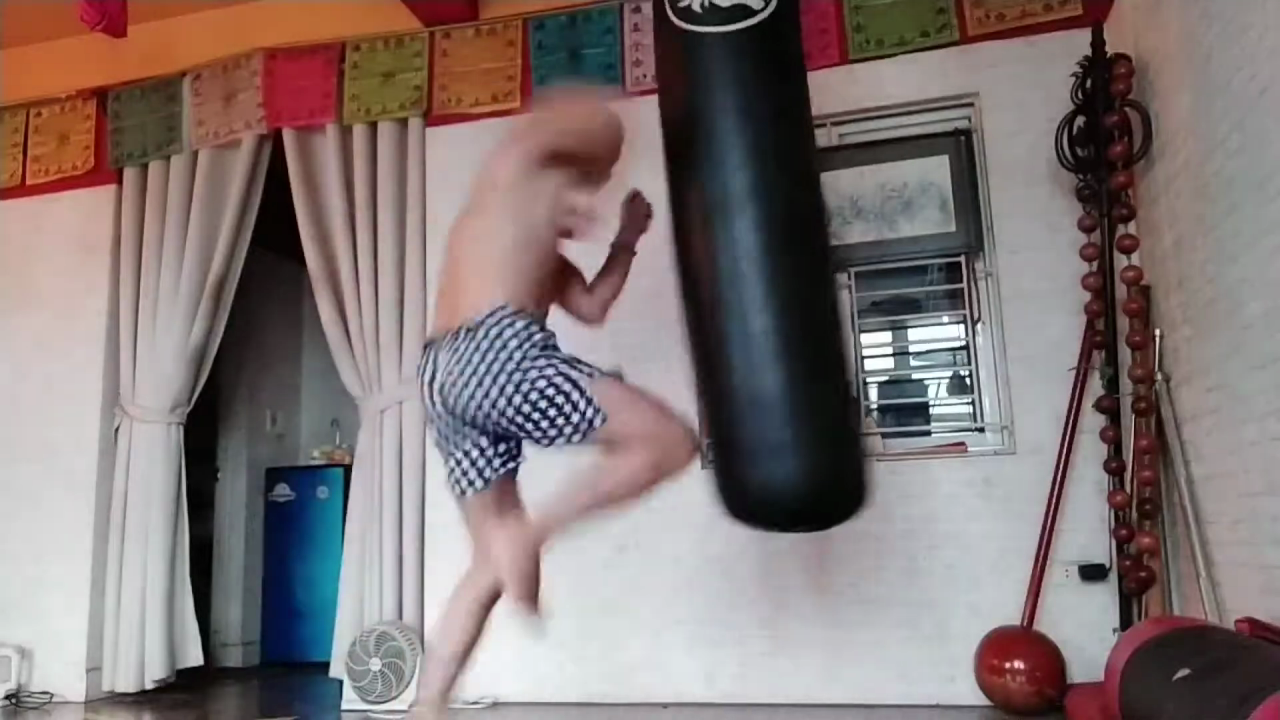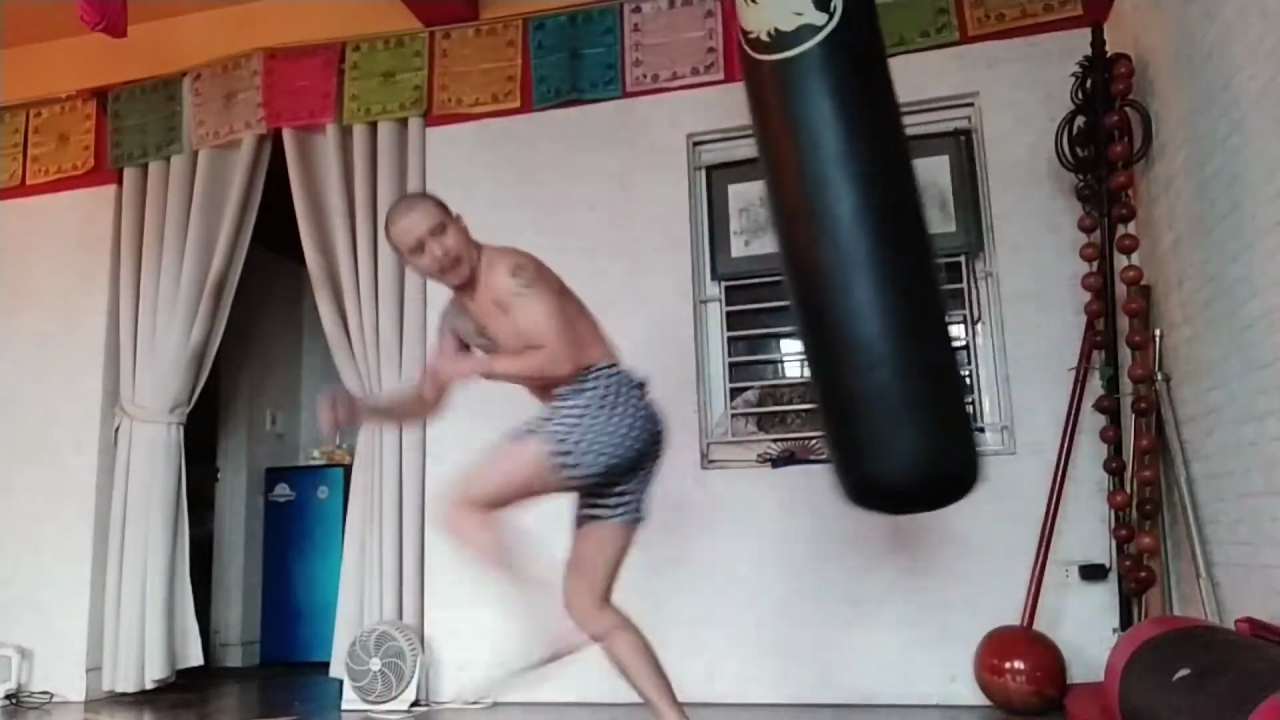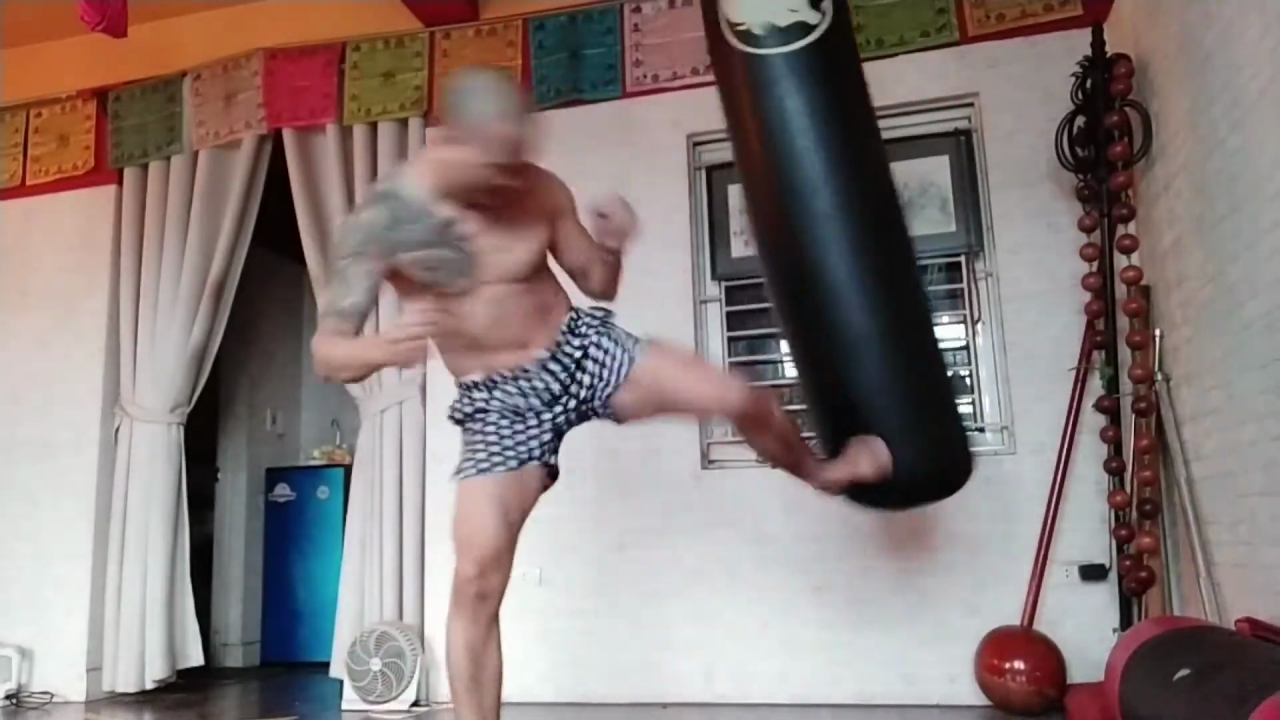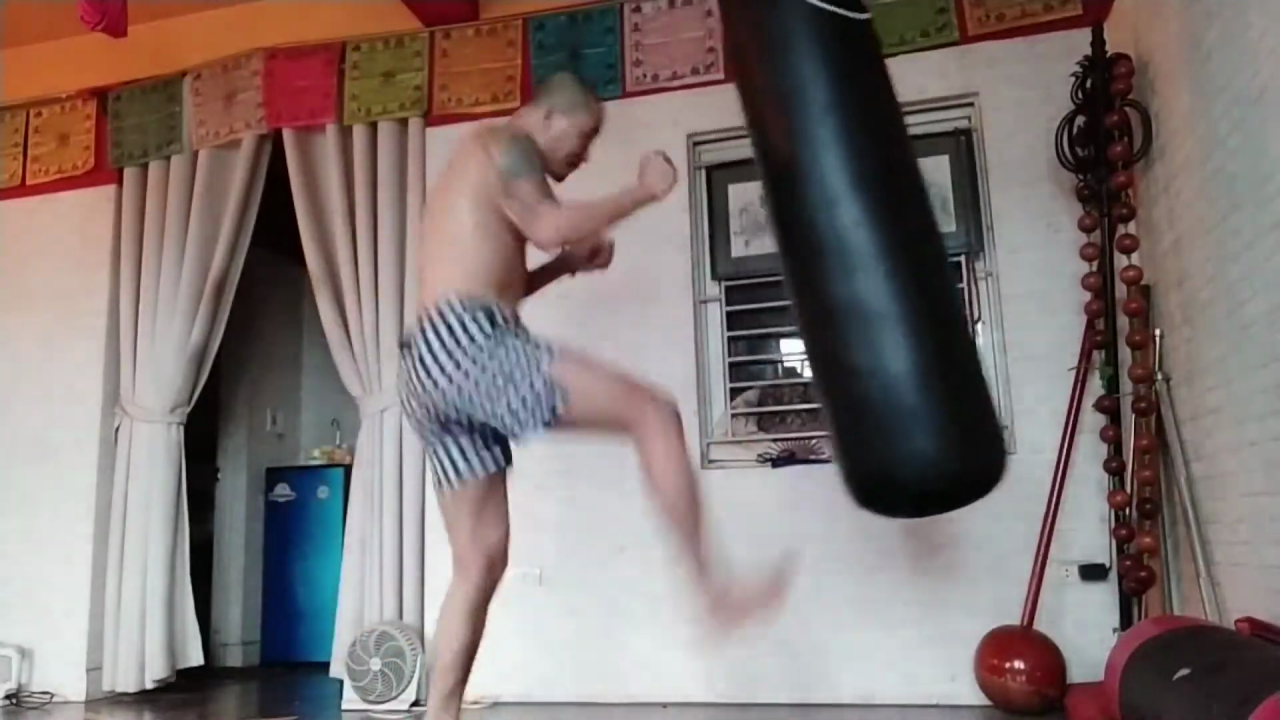
dt=1s
person 1, frame 1
right shoulder: (528, 158)
left elbow: (591, 309)
right elbow: (597, 119)
left wrist: (628, 238)
right wrist: (583, 182)
left hip: (449, 373)
right hip: (500, 354)
left knee: (499, 562)
right knee: (671, 444)
right ankle: (521, 540)
person 1, frame 2
left shoulder: (511, 270)
right shoulder: (460, 315)
left elbow: (564, 359)
right elbow: (423, 401)
left wrist: (470, 371)
right wrist: (360, 412)
left hip: (608, 410)
right hip: (592, 423)
left knee: (460, 505)
right knee: (587, 602)
left ankle: (575, 628)
person 1, frame 3
left shoulder: (536, 190)
right shoulder: (381, 220)
left elbow: (595, 283)
right elbow: (330, 354)
left wrist: (609, 247)
right wrist: (389, 344)
left hip: (580, 353)
right hip: (497, 401)
left knee: (731, 397)
right knee: (477, 581)
left ankle: (816, 471)
person 1, frame 4
left shoulder: (489, 168)
right shoulder: (501, 144)
right elbow: (551, 230)
left wrist: (571, 263)
right wrist: (643, 192)
left hip: (433, 368)
right hip: (466, 341)
left knee: (479, 563)
right knee: (655, 416)
right ankle: (712, 589)
